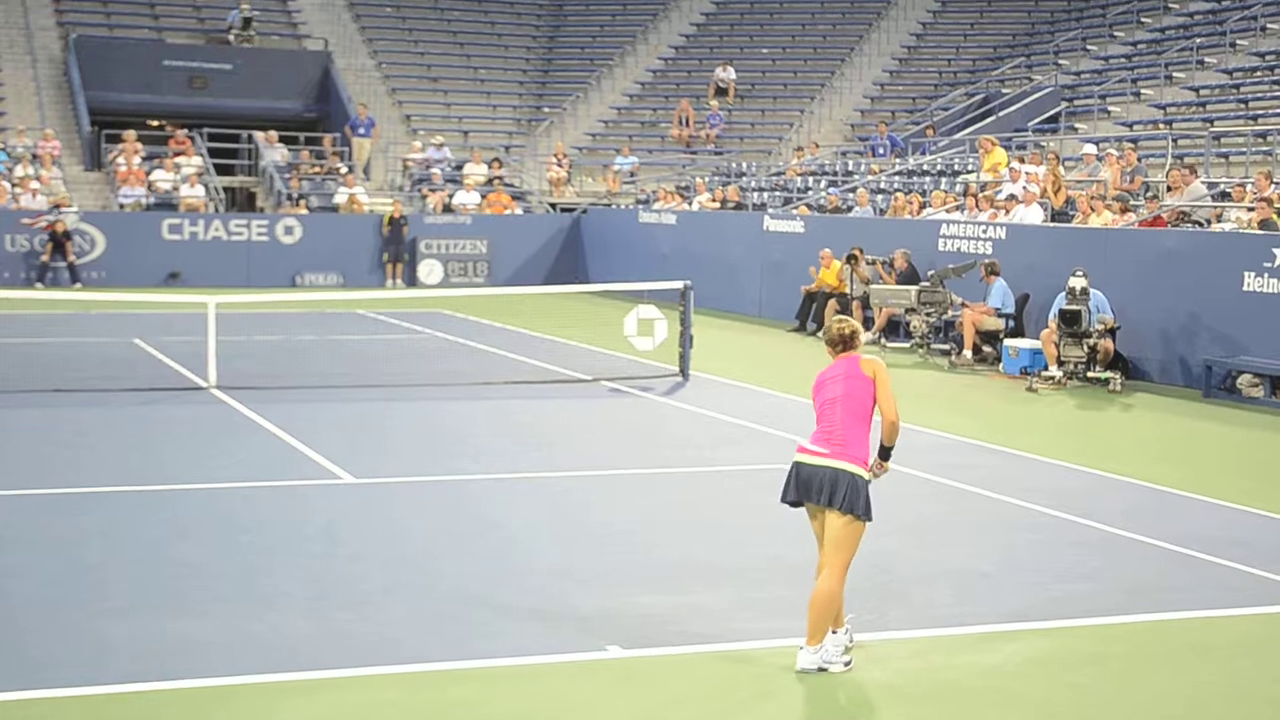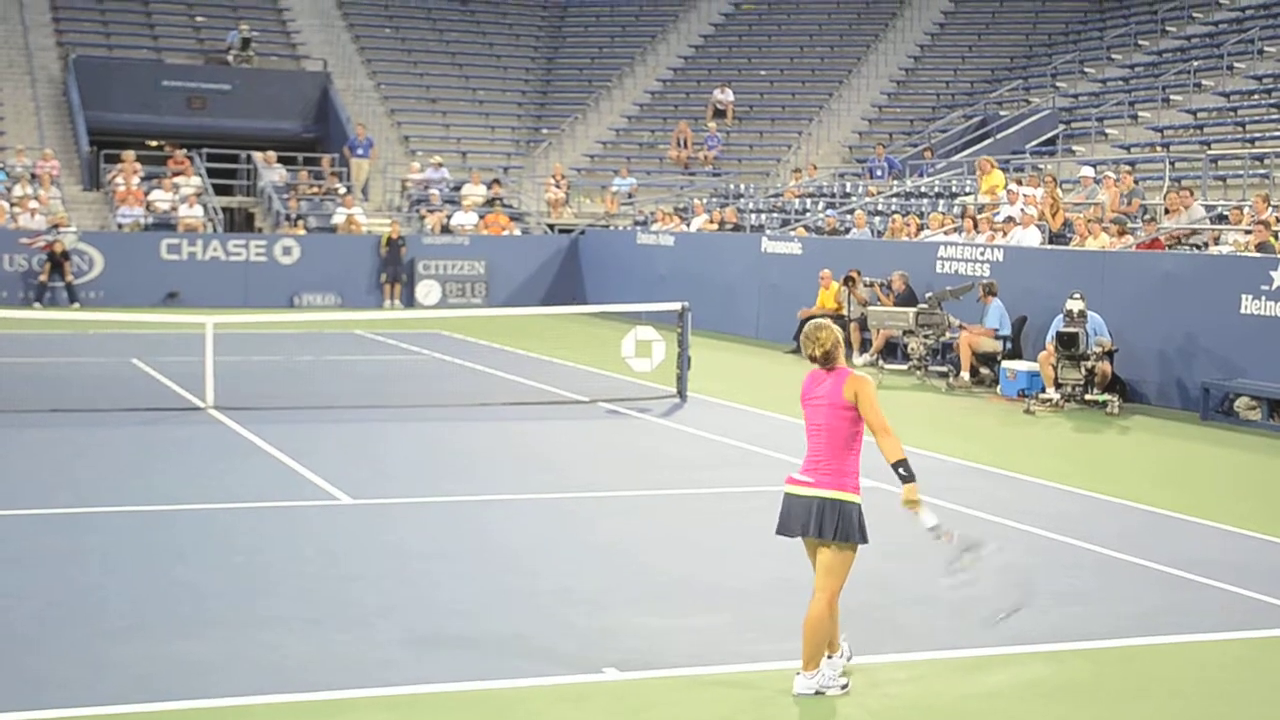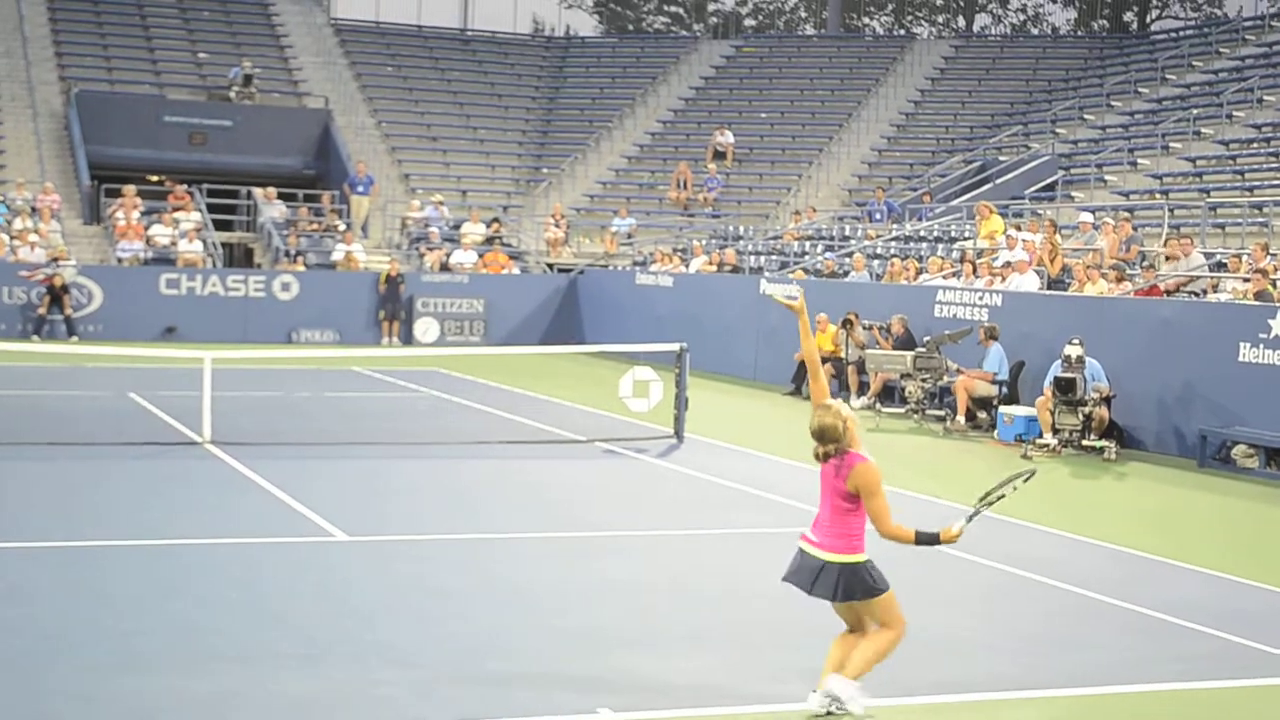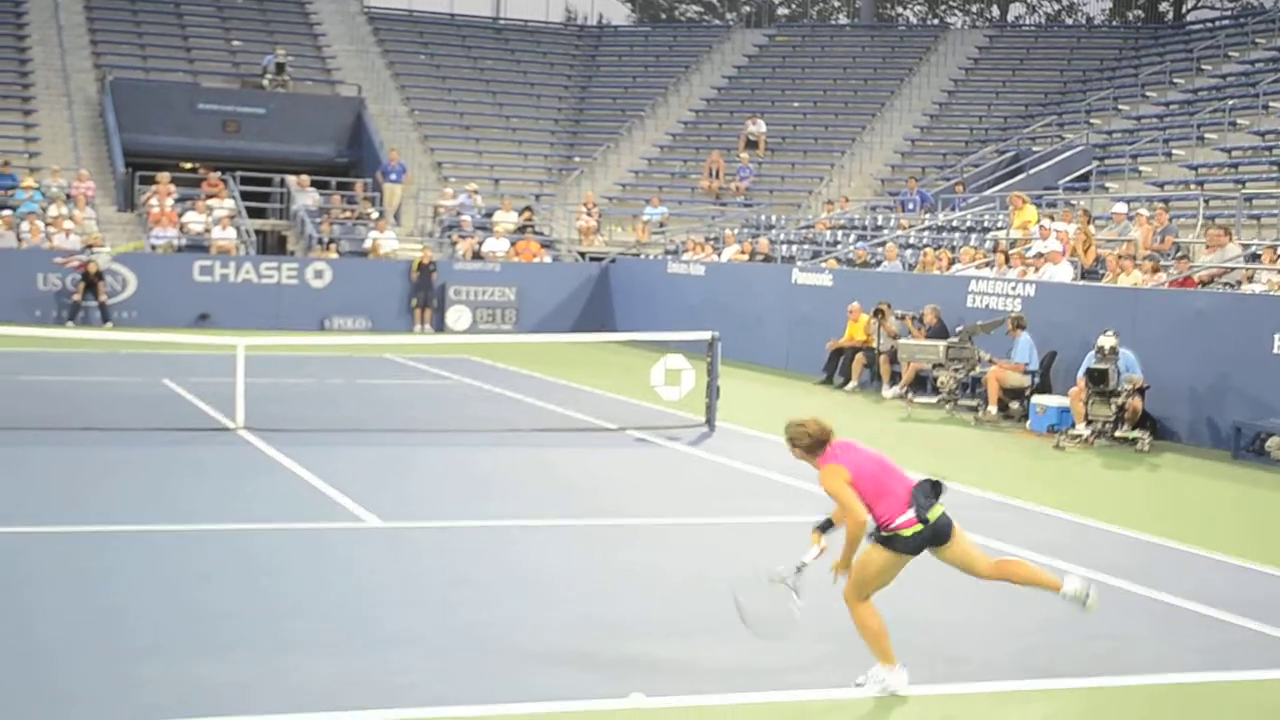
dt=0.7s
person 1, frame 1
left shoulder: (822, 378)
right shoulder: (873, 365)
right elbow: (891, 419)
right wrist: (883, 457)
left hip: (808, 463)
right hip: (844, 472)
left knee: (829, 559)
right knee: (835, 569)
left ankle: (836, 631)
right ankle: (812, 650)
person 1, frame 2
left shoulder: (809, 384)
right shoulder: (857, 381)
right elbow: (881, 431)
right wrist: (909, 481)
left hip: (800, 493)
right hip: (835, 500)
left knee: (826, 586)
right knee: (826, 592)
left ankle: (833, 651)
right ankle: (810, 674)
person 1, frame 3
left shoulder: (826, 442)
right shoulder: (863, 469)
left elbow: (814, 369)
right elbow: (887, 529)
left wrist: (802, 316)
right wrist: (938, 538)
left hip: (815, 553)
right hip: (843, 563)
left knee: (858, 629)
right knee: (892, 626)
right ankle: (843, 682)
person 1, frame 4
left shoulder: (829, 472)
right shoulder: (845, 446)
left elbow: (859, 520)
left wrist: (845, 560)
right wrist: (823, 526)
left hip: (905, 528)
right hip: (928, 510)
left knee: (854, 595)
right knee: (986, 567)
left ankle: (889, 671)
right ankle: (1067, 585)
